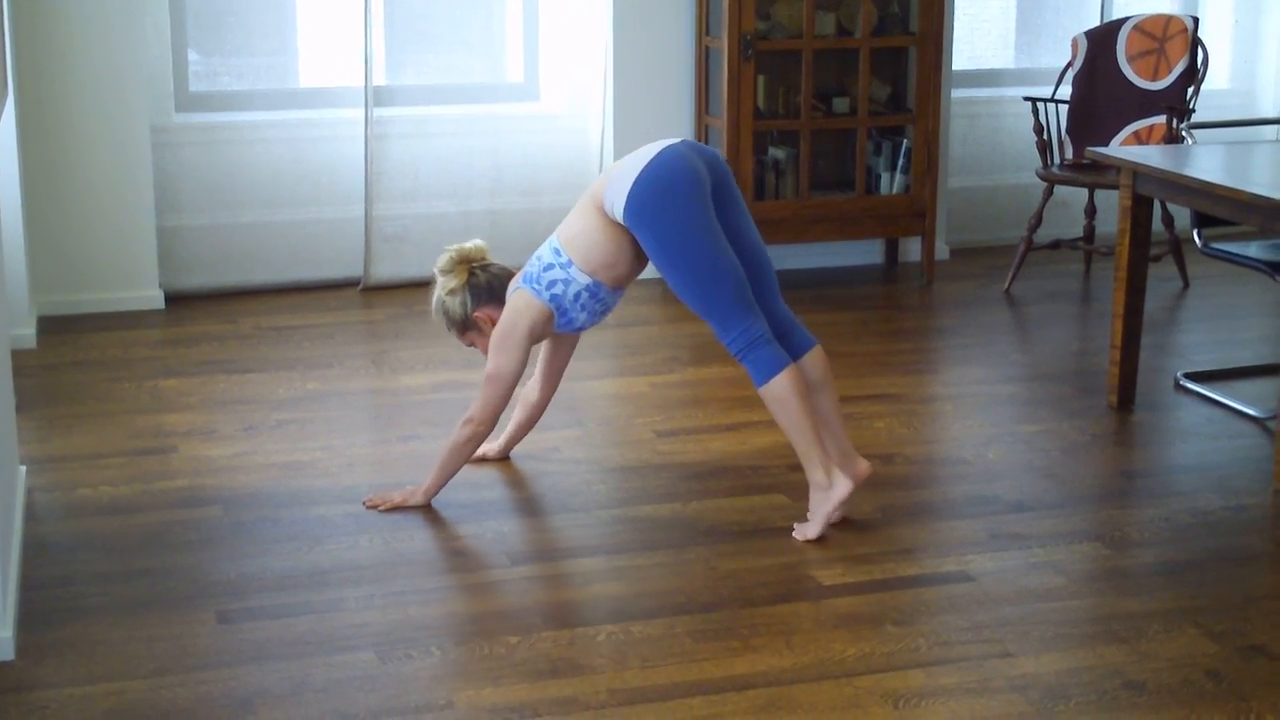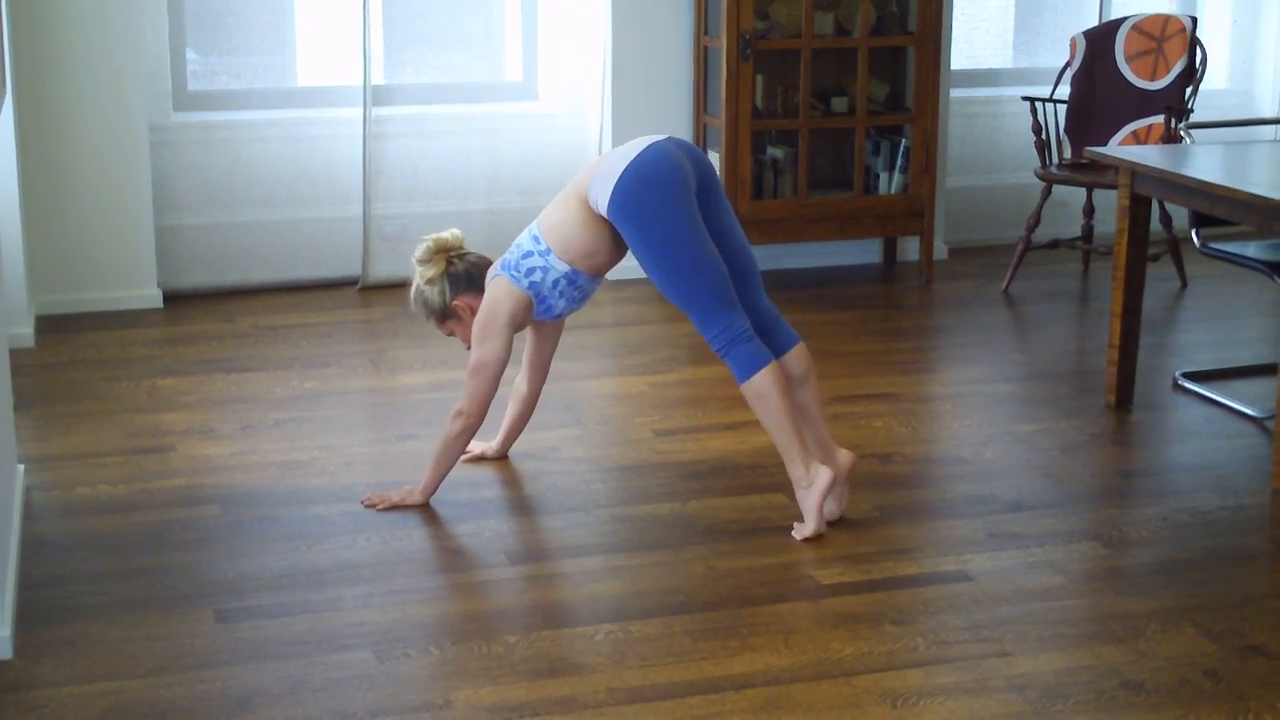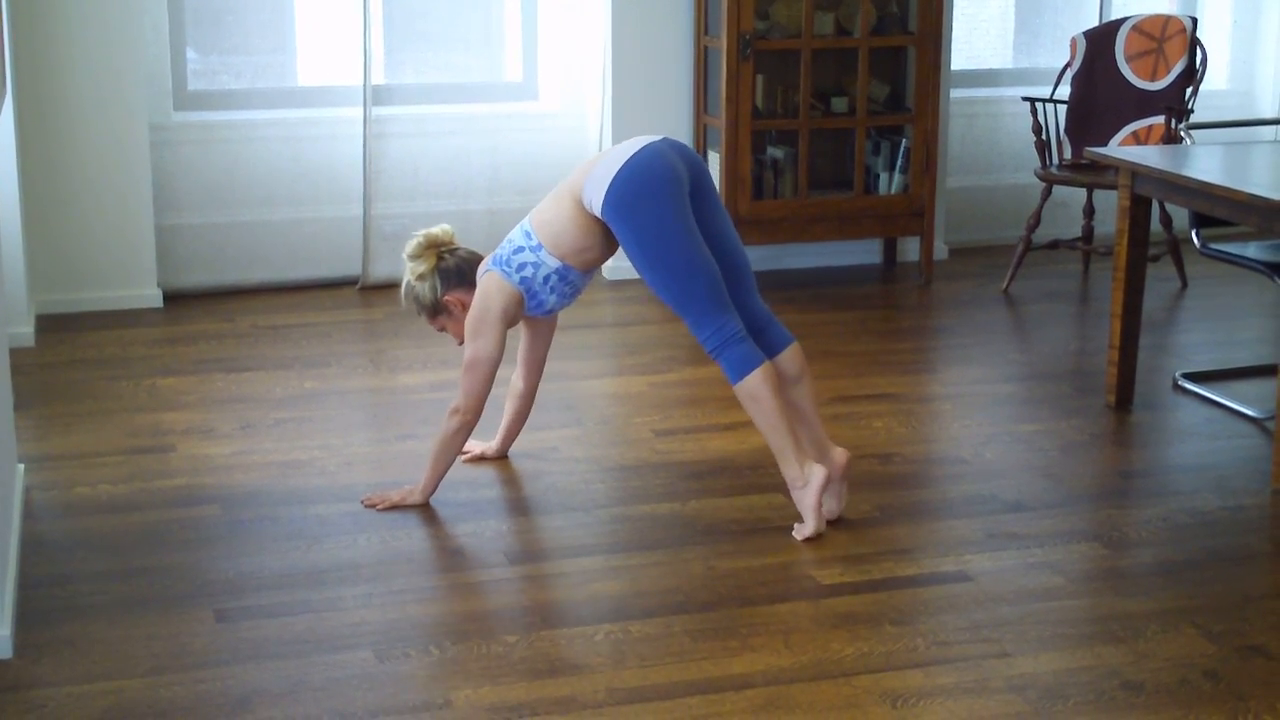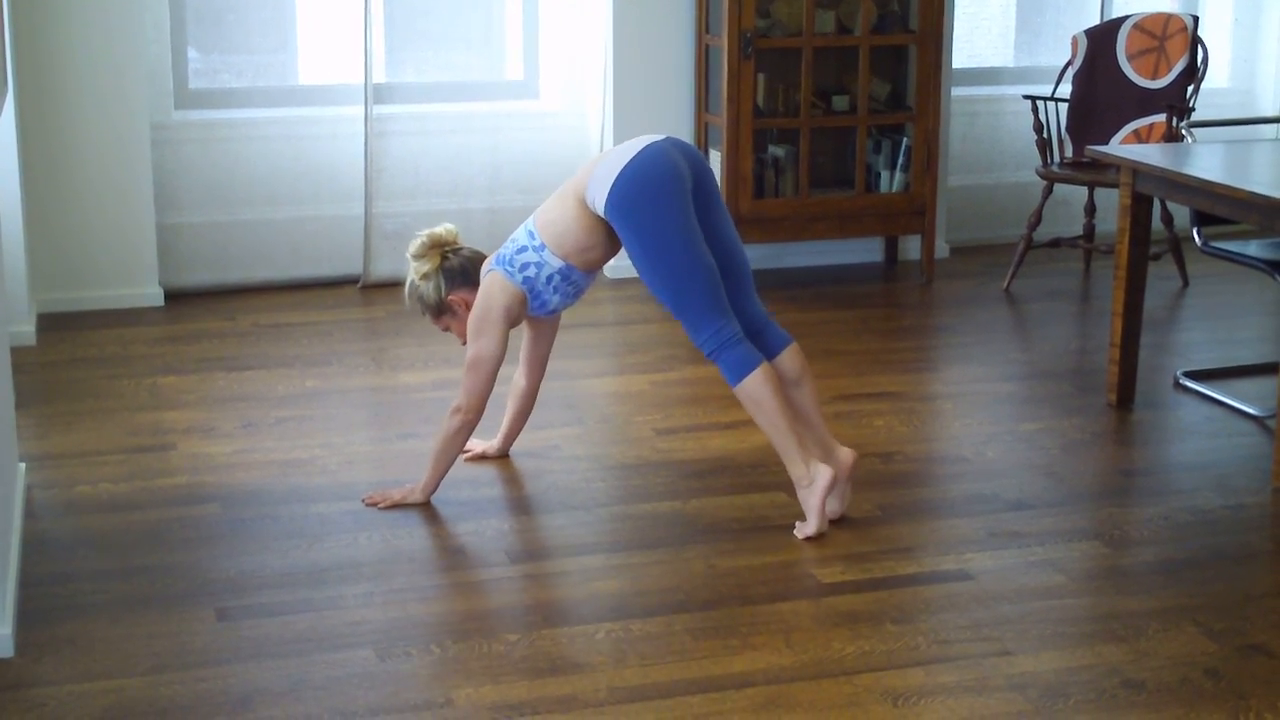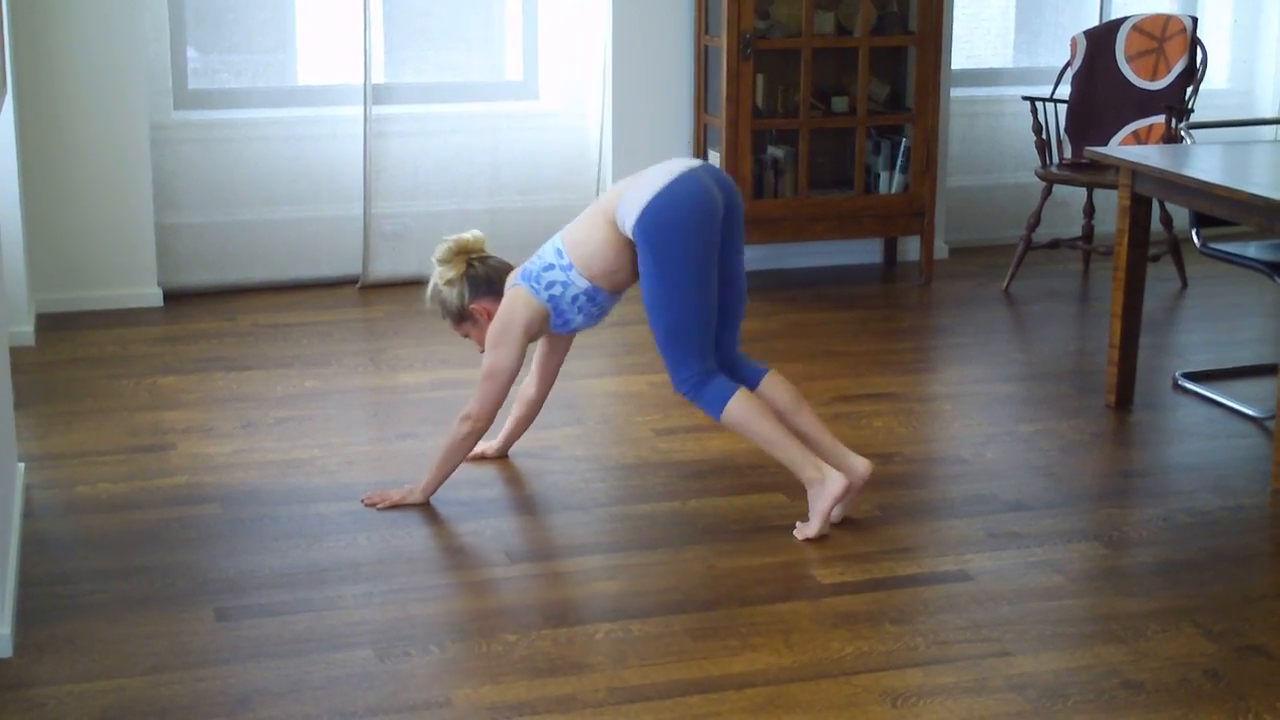
dt=0.2s
person 1, frame 1
left shoulder: (517, 315)
right shoulder: (550, 301)
left elbow: (477, 421)
right elbow: (543, 383)
left wrist: (425, 491)
right wrist: (505, 445)
left hip: (657, 188)
right hip: (686, 163)
left knee: (747, 337)
right knee: (773, 320)
left ankle: (826, 479)
right ankle: (845, 459)
person 1, frame 2
left shoulder: (497, 302)
right shoulder: (532, 290)
left elbow: (467, 414)
right elbow: (532, 378)
left wrist: (422, 490)
right wrist: (501, 445)
left hip: (640, 184)
right hip: (669, 159)
left knee: (729, 332)
right knee: (756, 315)
left ankle: (808, 473)
right ankle: (826, 452)
person 1, frame 3
left shoulder: (491, 297)
right shoulder: (523, 285)
left elbow: (463, 411)
right elbow: (527, 376)
left wrist: (422, 490)
right wrist: (500, 445)
left hip: (634, 184)
right hip: (664, 158)
left knee: (722, 334)
right knee: (749, 315)
left ankle: (802, 473)
right ankle: (822, 452)
person 1, frame 4
left shoulder: (493, 297)
right shoulder: (526, 285)
left elbow: (464, 410)
right elbow: (530, 376)
left wrist: (423, 488)
right wrist: (501, 444)
left hip: (638, 182)
right hip: (668, 159)
left knee: (718, 338)
right knee: (750, 321)
left ankle: (810, 474)
right ankle: (831, 451)
person 1, frame 5
left shoulder: (515, 310)
right shoulder: (547, 293)
left elbow: (475, 416)
right elbow: (536, 386)
left wrist: (425, 488)
right wrist: (500, 444)
left hip: (671, 209)
right hip: (700, 185)
left knee: (693, 376)
right knee: (722, 364)
left ankle: (821, 478)
right ankle: (843, 461)
